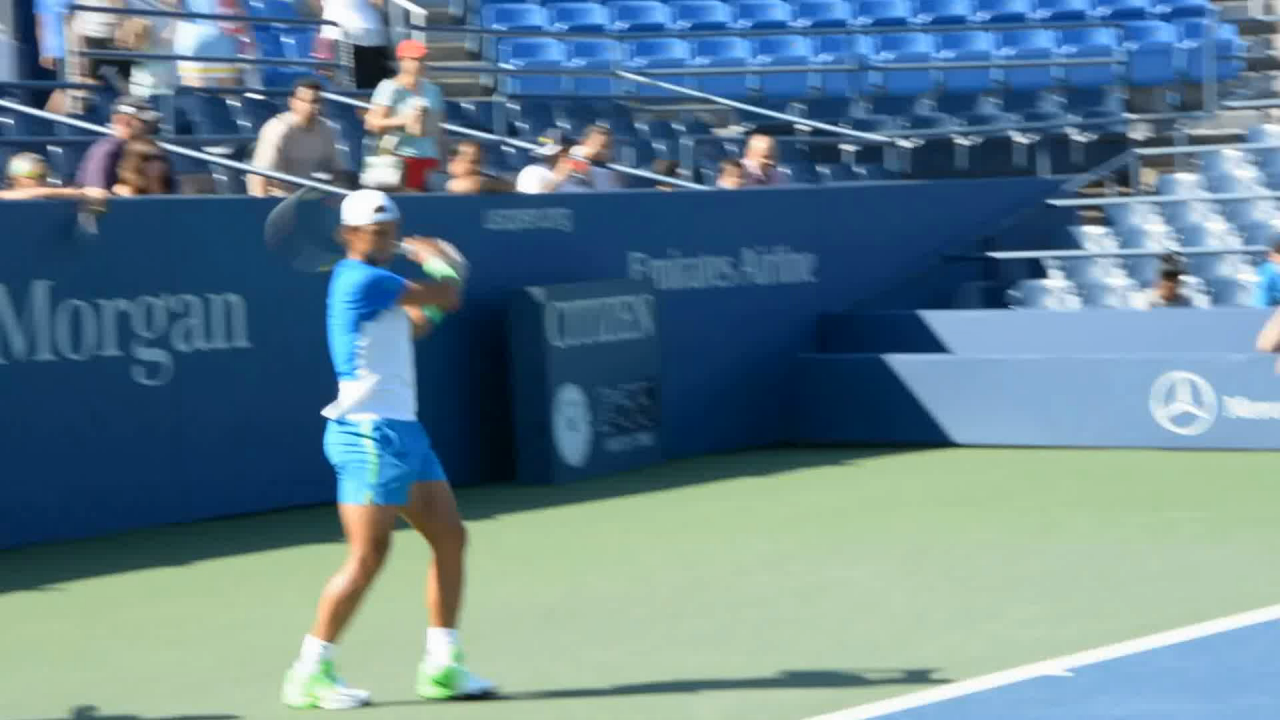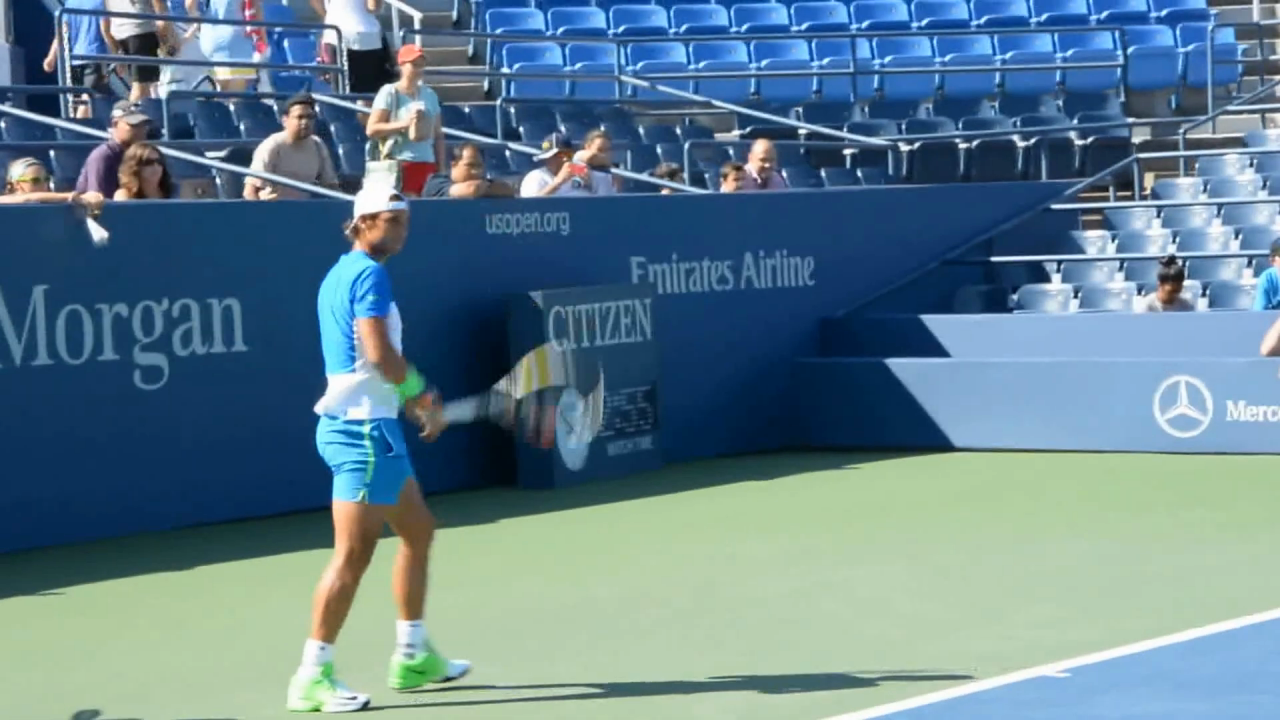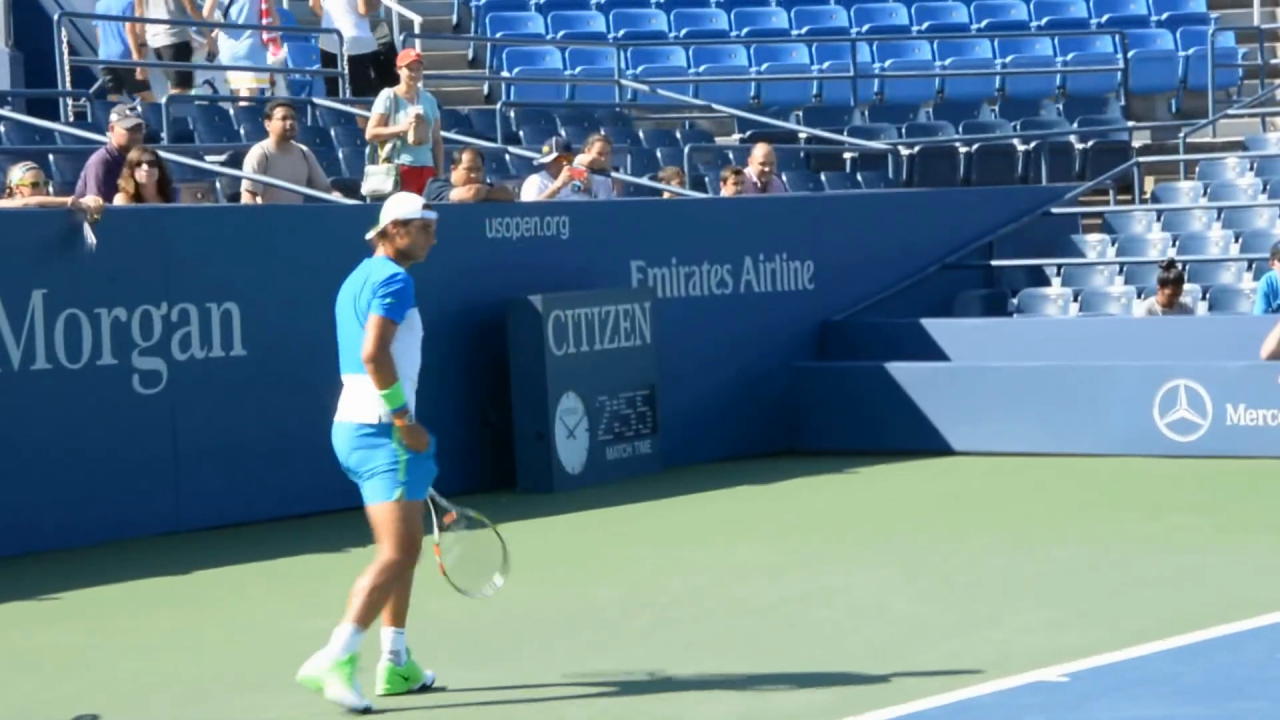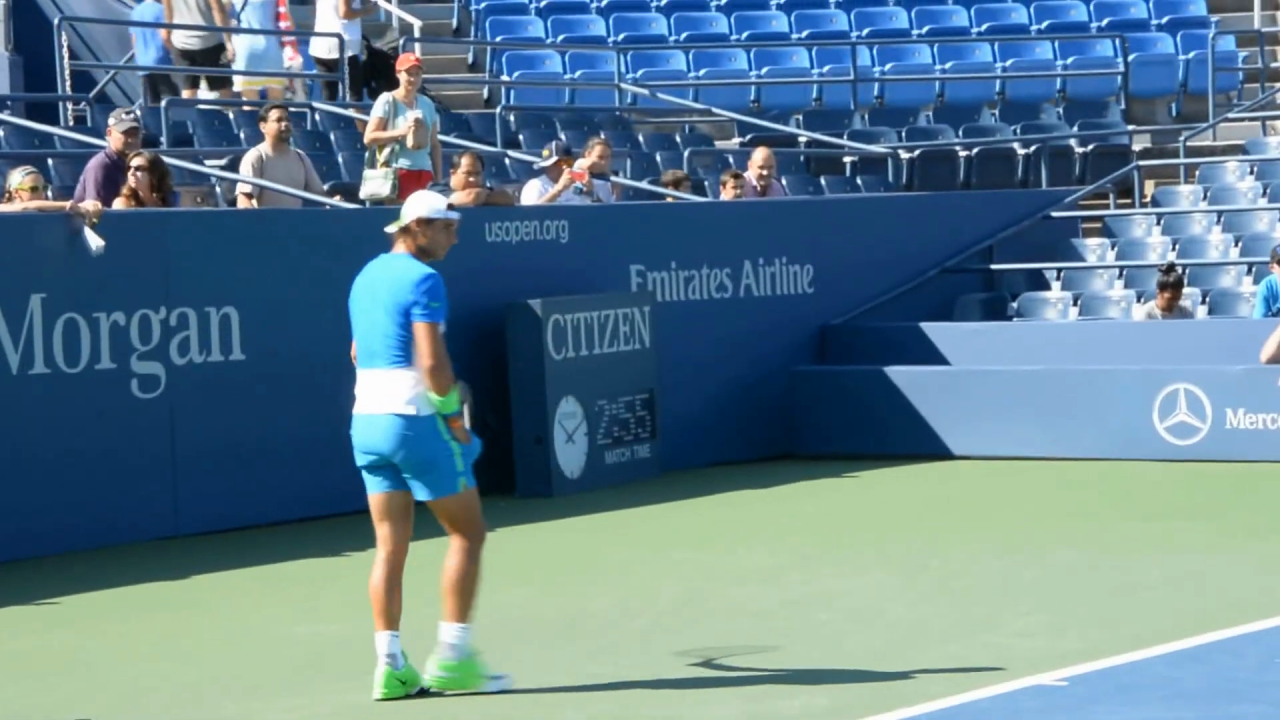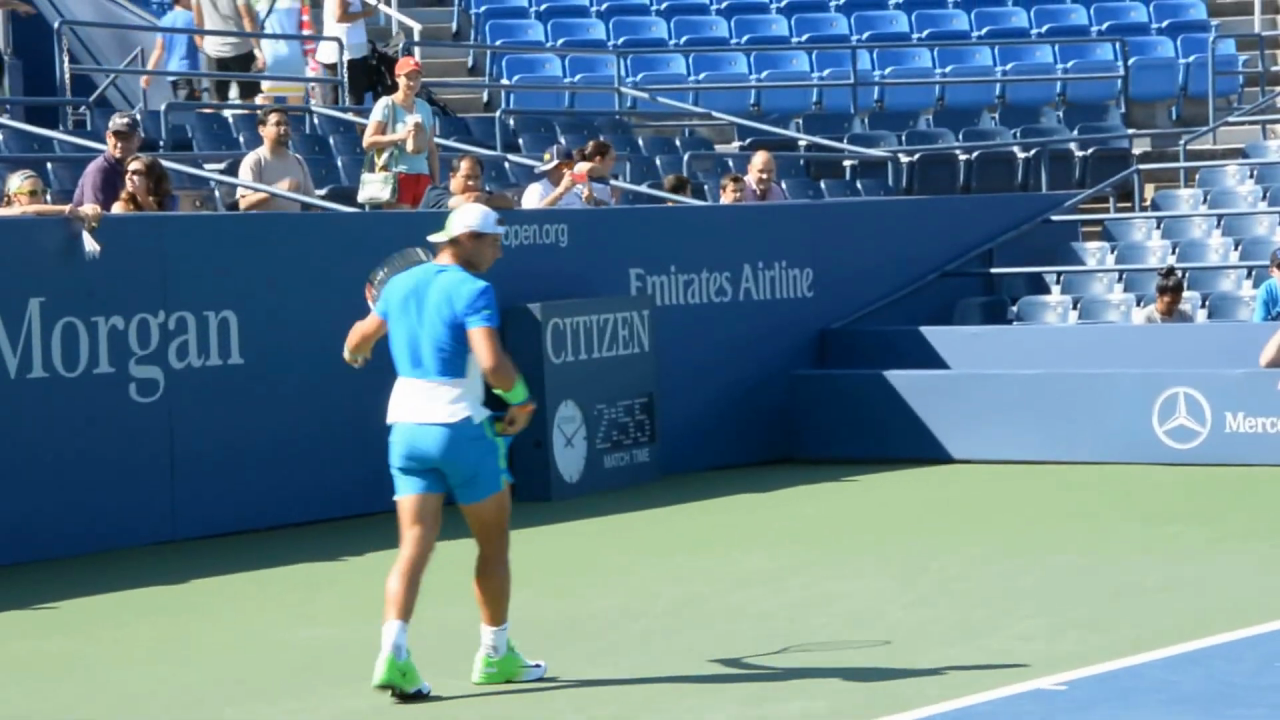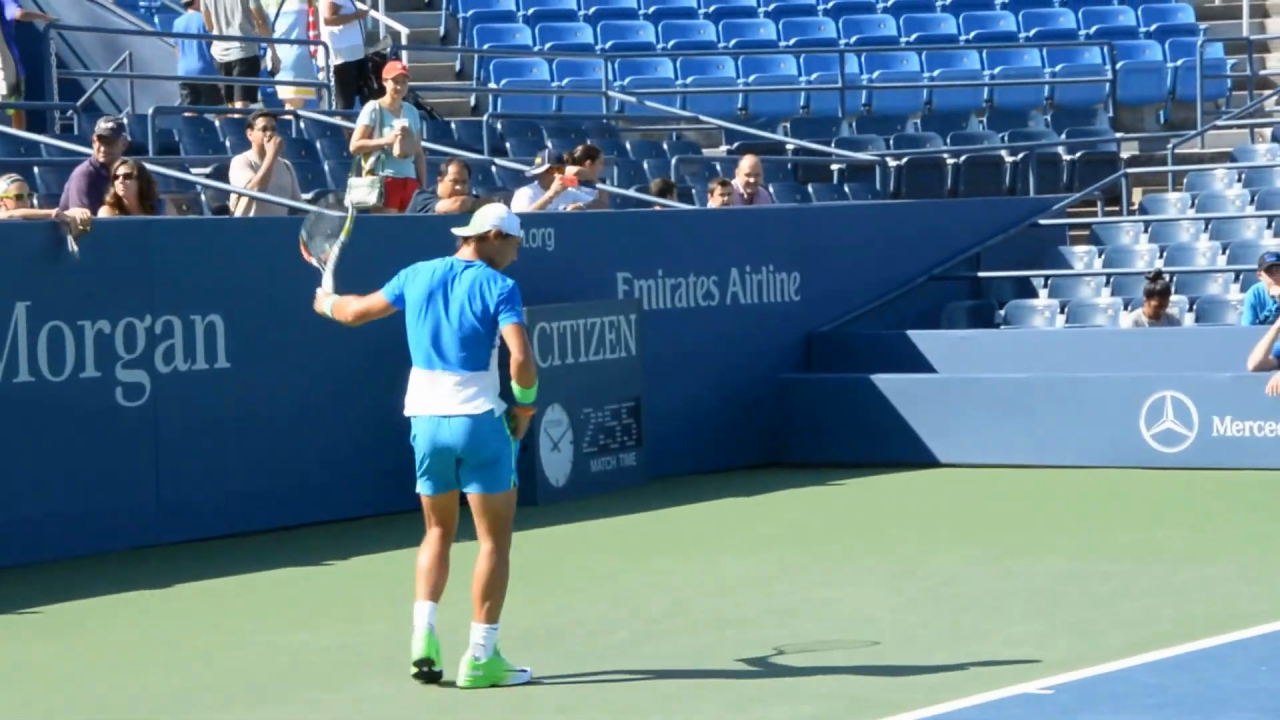
dt=0.3s
person 1, frame 1
left shoulder: (370, 282)
right shoulder: (363, 280)
left elbow: (422, 316)
right elbow: (444, 295)
left wrist: (431, 257)
right wrist: (443, 263)
left hip: (401, 431)
right hip: (370, 434)
left knee: (451, 539)
right knee: (367, 559)
left ankle: (442, 667)
right ankle: (309, 674)
person 1, frame 2
left shoulder: (345, 274)
right shoulder: (367, 273)
right elbow: (380, 355)
left wrist: (412, 398)
right wrist: (420, 394)
left hip: (371, 427)
right hip: (361, 430)
left knee: (418, 532)
right knee: (353, 555)
left ankle: (413, 657)
right ankle: (312, 677)
person 1, frame 3
left shoulder: (358, 279)
right shoulder: (393, 279)
right elbow: (374, 354)
right wrist: (405, 415)
left hip: (352, 427)
right hip: (381, 430)
left knee: (400, 547)
right knee: (398, 554)
left ankle: (395, 663)
right ankle: (334, 659)
person 1, frame 4
left shoulder: (367, 275)
right shoulder: (423, 279)
right elbow: (432, 362)
right wrist: (454, 415)
left hip: (366, 423)
right hip: (415, 423)
left knee: (390, 547)
right knee: (466, 537)
left ankle: (391, 667)
right ankle: (454, 659)
person 1, frame 5
left shoulder: (399, 283)
right shoulder: (474, 291)
left elbow: (358, 341)
right elbow: (494, 364)
left wrist: (354, 352)
right wrist: (521, 402)
left hip: (407, 429)
right hip: (460, 429)
left knee: (414, 547)
right knee: (493, 544)
left ankle: (394, 653)
right ankle: (495, 654)
person 1, frame 6
left shoulder: (416, 276)
right shoulder: (499, 287)
left elbow: (355, 312)
right elbow: (522, 358)
left wrist: (325, 301)
right wrist: (525, 404)
left hip: (426, 421)
right hip: (479, 421)
left knee: (439, 532)
right knee: (494, 541)
left ankle: (425, 635)
right ankle: (481, 658)
